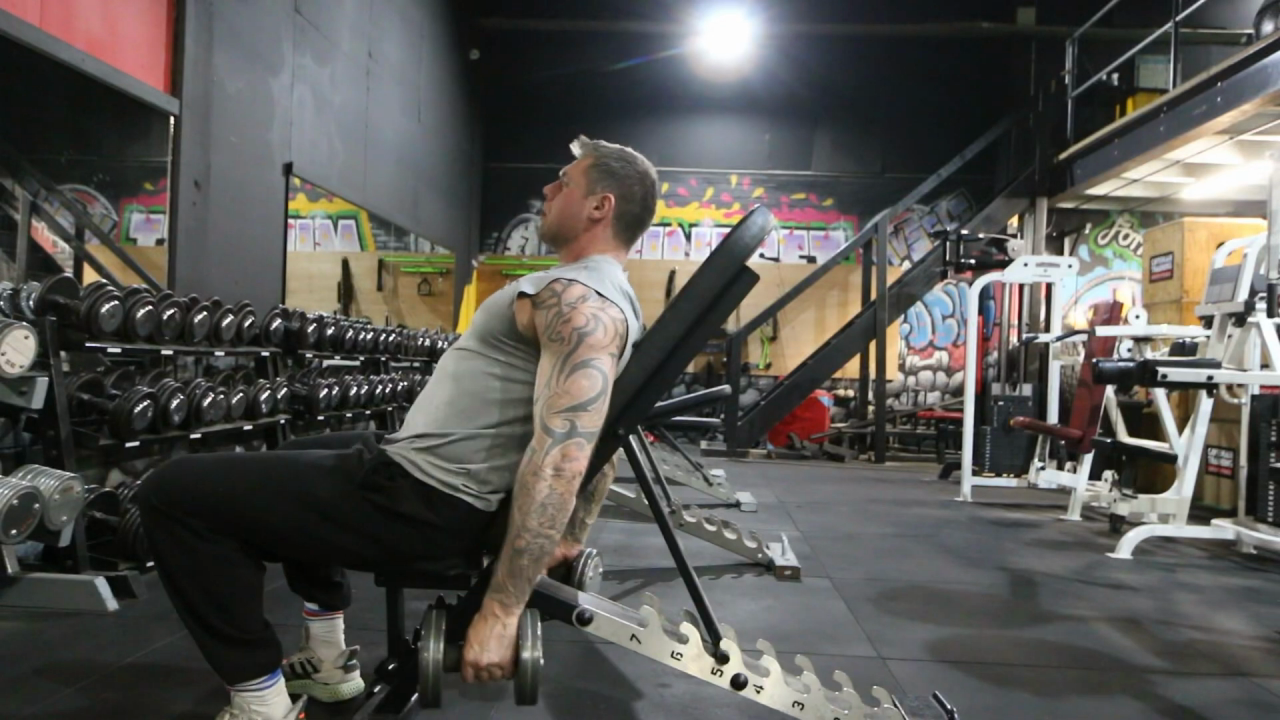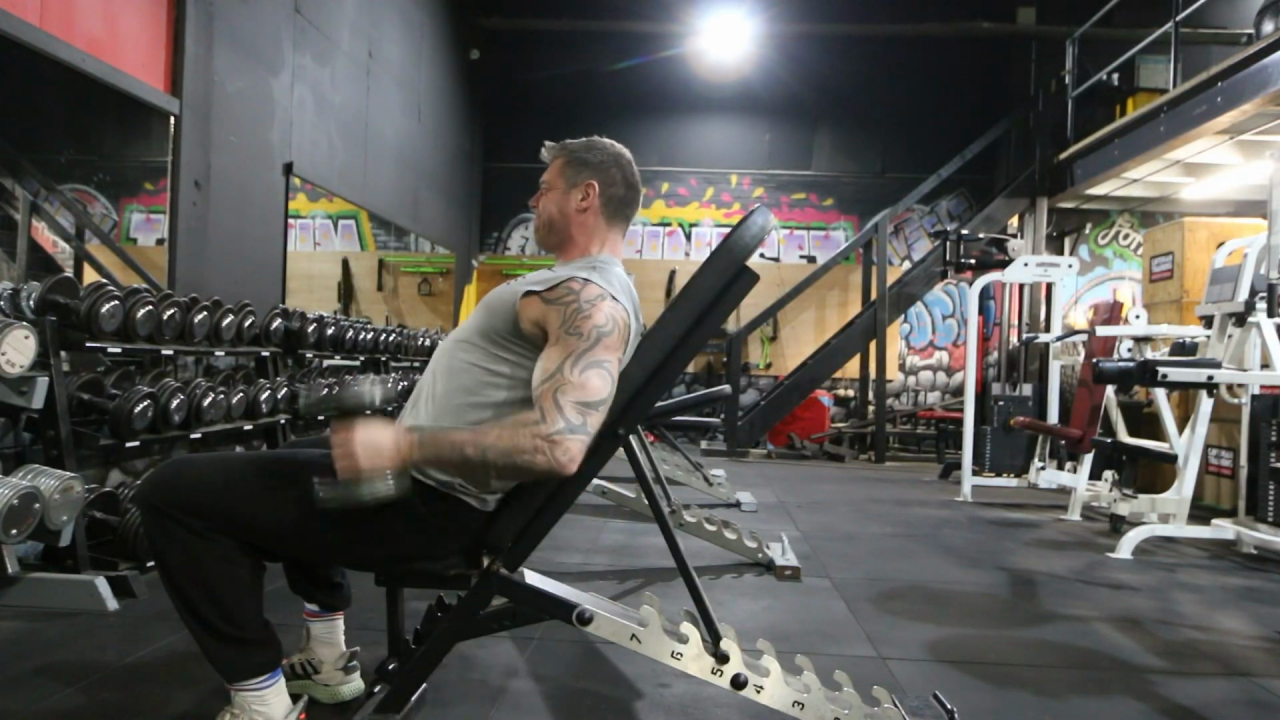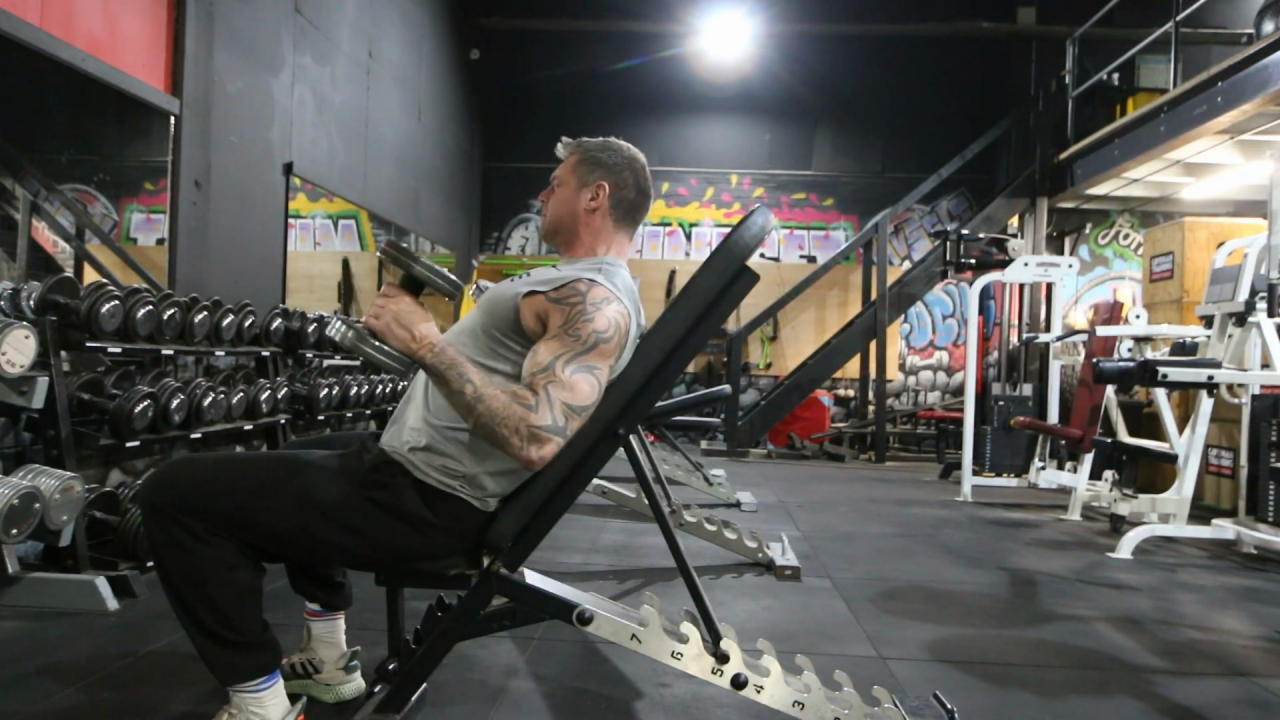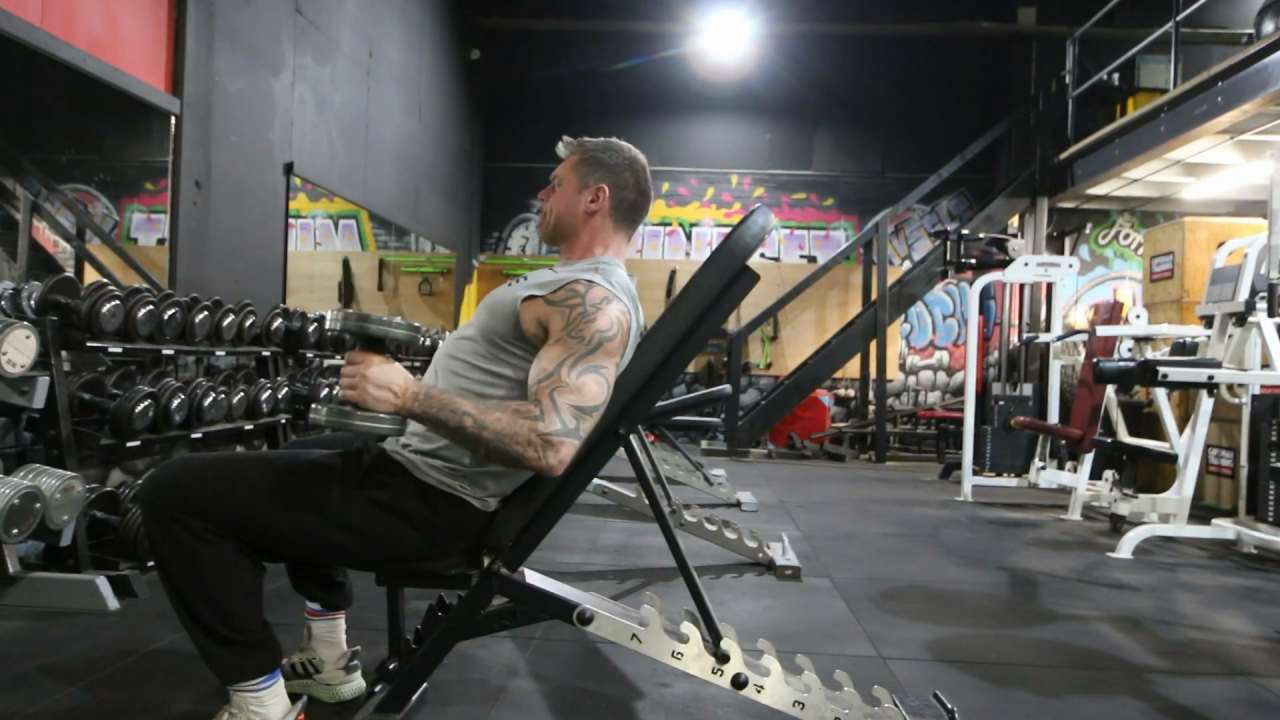
dt=1s
person 1, frame 1
left shoulder: (580, 300)
right shoulder: (603, 300)
left elbow: (560, 456)
right elbow: (592, 443)
left wrist: (500, 611)
right wrist: (571, 538)
left hip: (422, 500)
right hip: (435, 484)
left knee: (174, 493)
right knee: (297, 456)
right ankle: (328, 659)
person 1, frame 2
left shoulder: (590, 301)
right shoulder: (588, 288)
left elbow: (558, 444)
left wrist: (404, 445)
right wrist: (410, 442)
left hip: (429, 501)
right hip: (436, 485)
left knee: (174, 493)
right knee: (294, 463)
right ankle: (327, 661)
person 1, frame 3
left shoulder: (594, 302)
right shoulder: (585, 285)
left elbow: (535, 437)
left wrist: (425, 342)
left hip: (426, 498)
right hip: (422, 467)
left knee: (175, 493)
right knee: (296, 458)
right ankle: (328, 661)
person 1, frame 4
left shoulder: (594, 304)
right shoulder: (583, 285)
left elbow: (549, 443)
left wrist: (409, 396)
left hip: (429, 498)
right hip: (422, 464)
left knee: (176, 492)
right knee: (298, 459)
right ankle: (328, 660)
